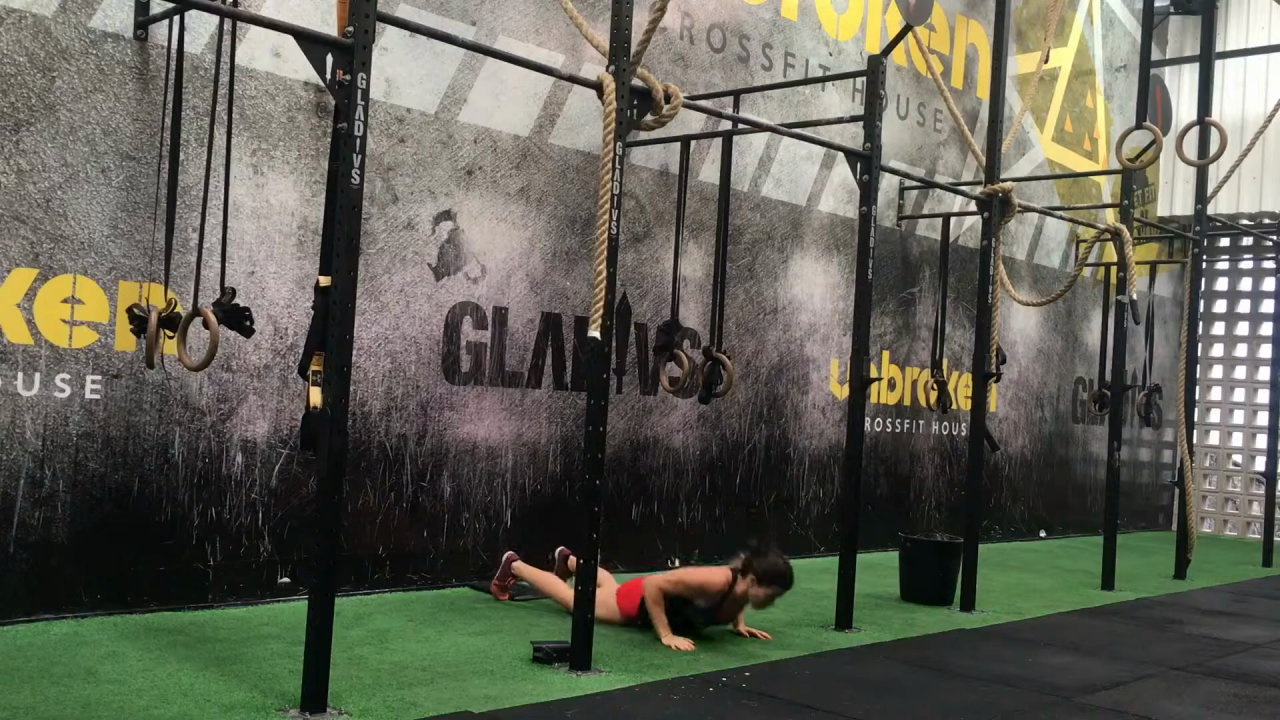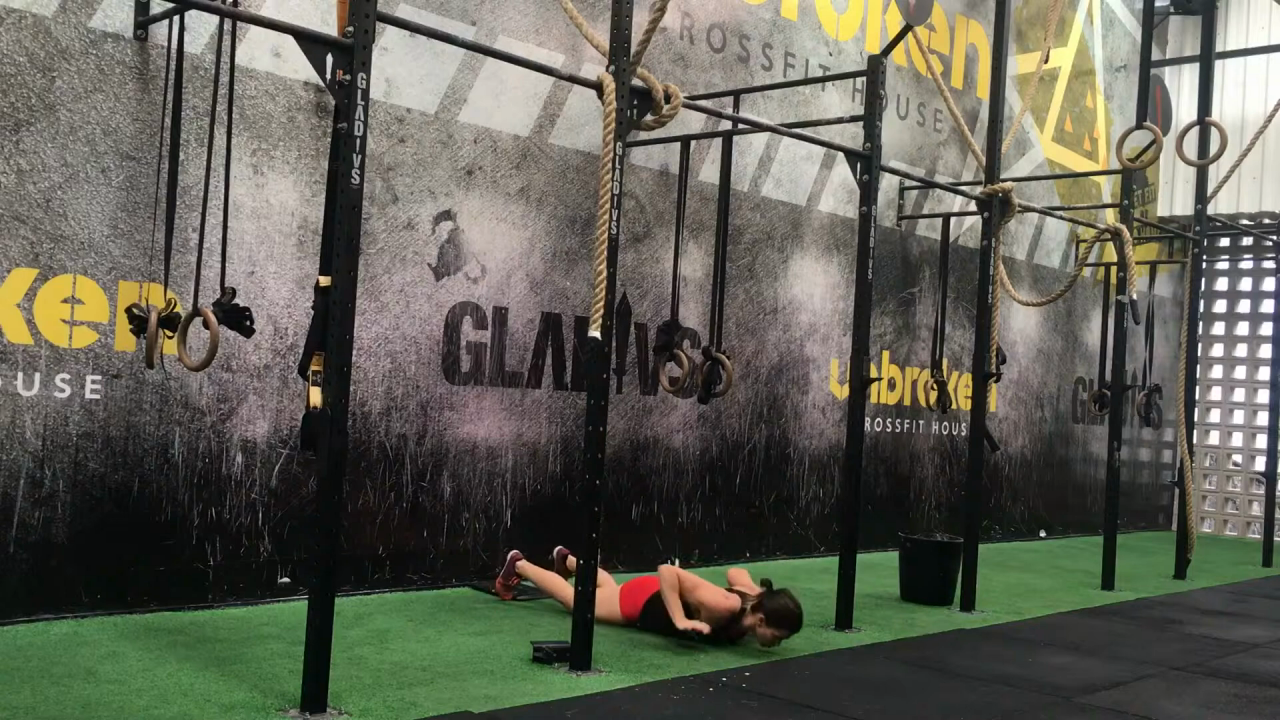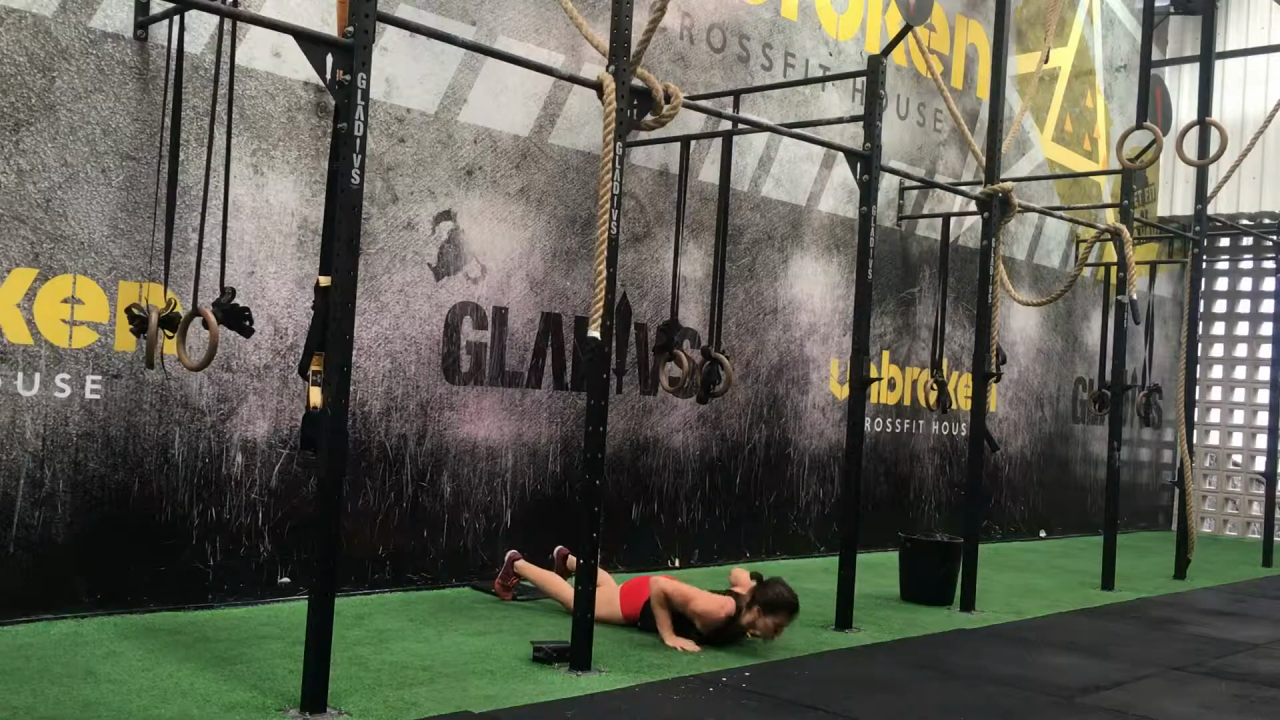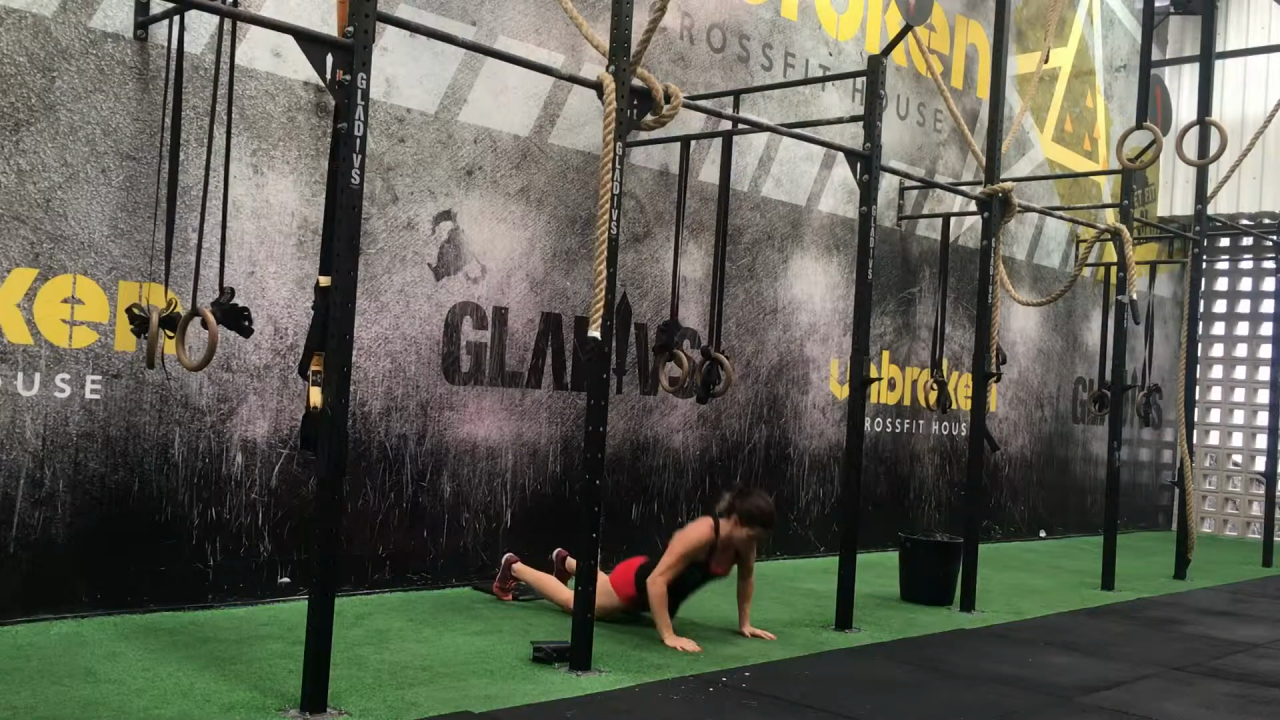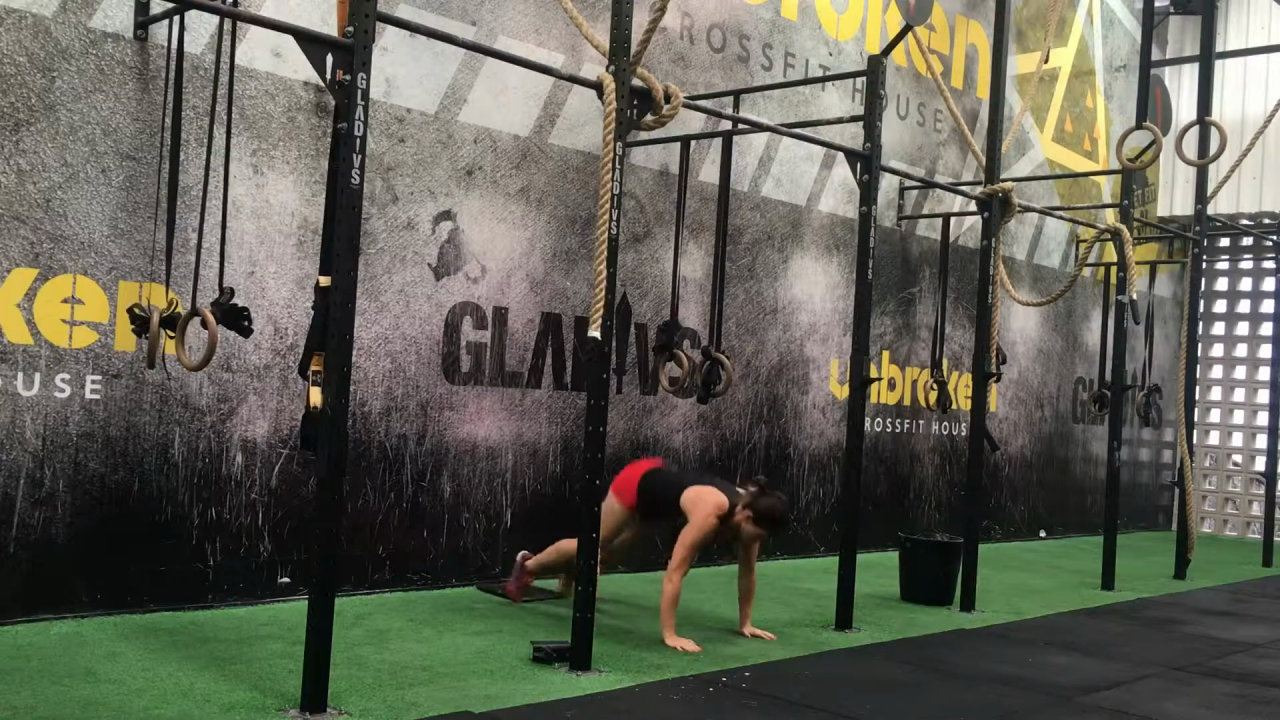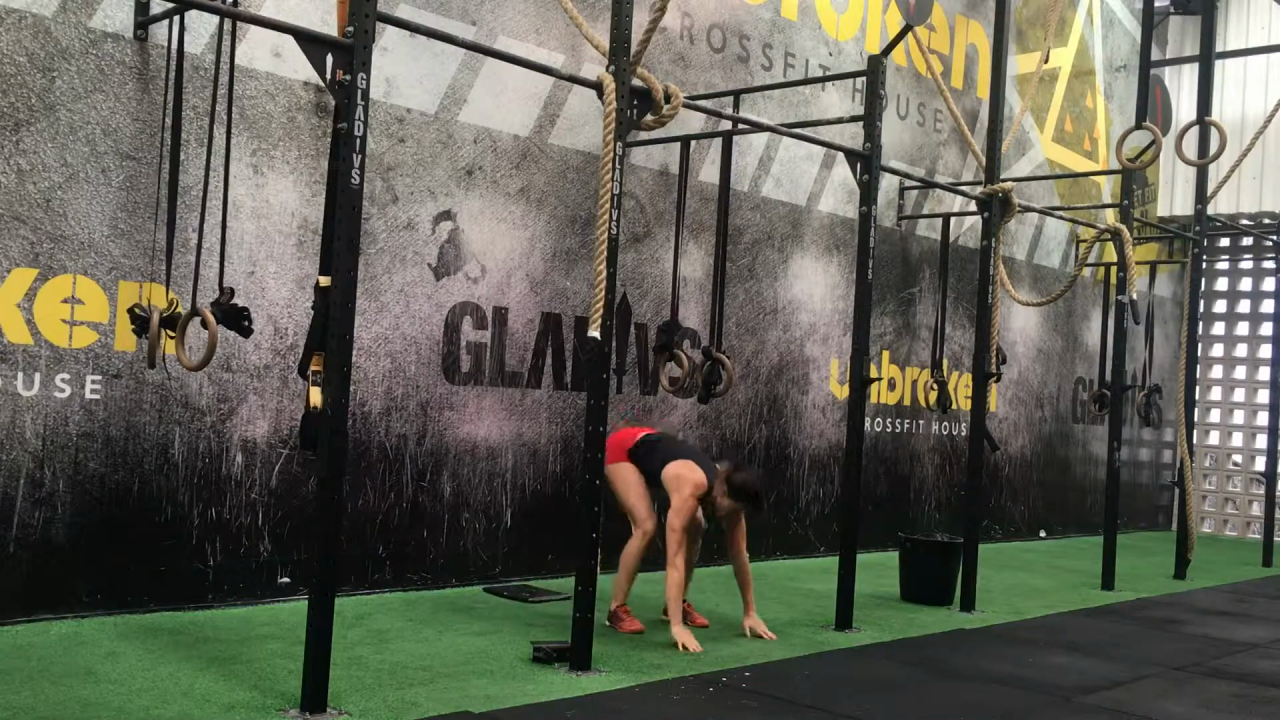
dt=0.3s
person 1, frame 1
left shoulder: (745, 580)
right shoulder: (714, 583)
right elbow: (650, 583)
left wrist: (738, 620)
right wrist: (666, 635)
left hip: (663, 595)
right hip: (638, 602)
left knee: (612, 586)
right knee: (572, 599)
left ankle: (567, 559)
right ankle: (514, 565)
person 1, frame 2
left shoulder: (754, 600)
right shoulder: (722, 608)
left elbow: (734, 571)
right elbow: (666, 570)
right wrist: (680, 619)
left hip: (660, 596)
right hip: (641, 605)
left knee: (610, 585)
right knee: (574, 599)
left ankle: (567, 559)
right ankle: (519, 564)
person 1, frame 3
left shoulder: (752, 597)
right shoulder: (718, 611)
left elbow: (735, 573)
right elbow: (657, 583)
left wrist: (745, 626)
right wrist: (669, 636)
left hip: (661, 597)
right hip: (641, 604)
left knee: (612, 586)
right knee: (574, 598)
left ankle: (566, 558)
right ankle: (517, 564)
person 1, frame 4
left shoulder: (740, 541)
right shoulder: (702, 535)
left elbow: (746, 577)
right elbow: (655, 581)
left wrist: (745, 622)
right wrist: (668, 635)
left hip: (658, 581)
right hip: (636, 582)
left knee: (605, 581)
right knee: (571, 600)
left ankle: (564, 561)
right ankle: (514, 567)
person 1, frame 5
left shoulder: (745, 510)
right shoulder: (712, 514)
left elbow: (747, 570)
right elbow: (675, 571)
left wrist: (745, 623)
right wrist: (670, 635)
left hip: (656, 479)
right hip: (637, 483)
left knee: (613, 547)
left ankle: (569, 566)
right ankle: (528, 565)
person 1, frame 6
left shoulder: (732, 490)
right shoulder: (689, 489)
left elbow: (739, 556)
right elbow: (674, 558)
left wrist: (750, 614)
right wrist: (678, 627)
left hip: (655, 445)
right hip: (624, 448)
left knee: (694, 530)
right knee: (646, 527)
left ankle: (676, 603)
right ankle: (617, 608)
